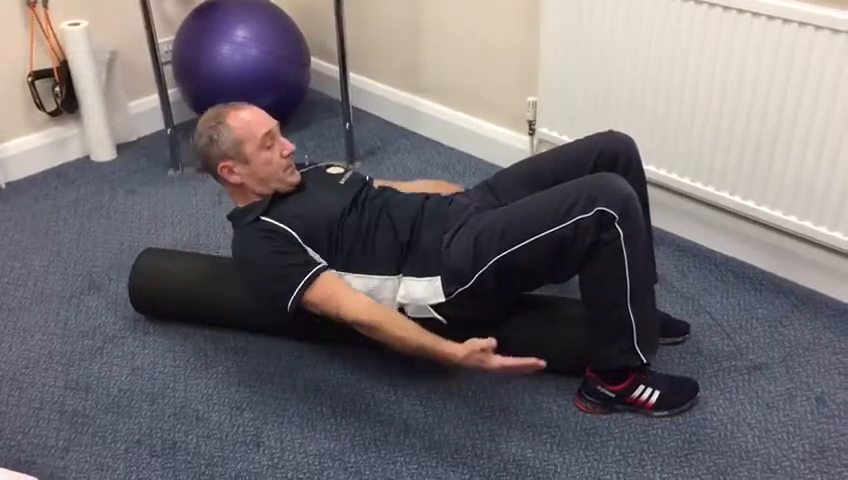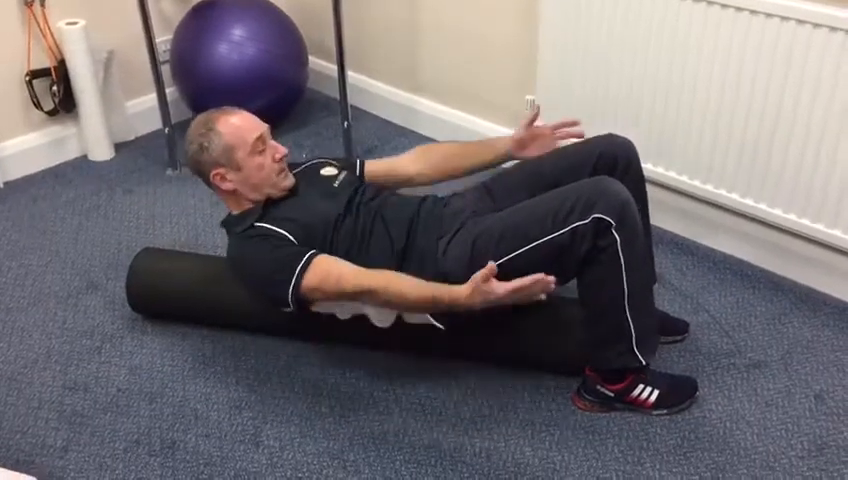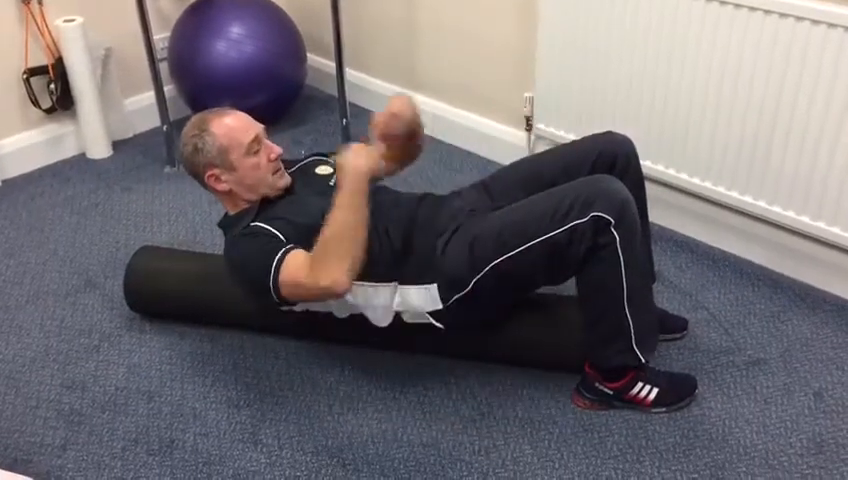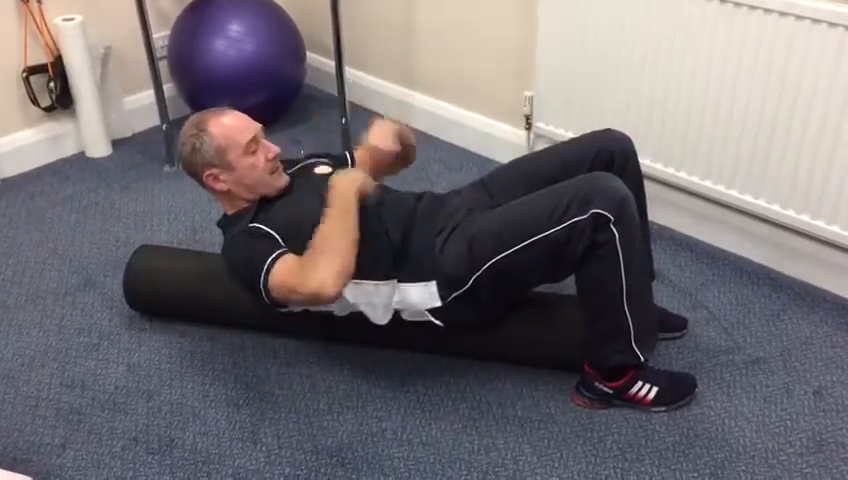
dt=0.5s
person 1, frame 1
left shoulder: (309, 175)
right shoulder: (260, 242)
right elbow: (352, 309)
left wrist: (521, 201)
right wrist: (453, 354)
left hip: (456, 215)
right hip: (454, 270)
left knee: (613, 150)
right knee: (610, 202)
left ankle: (630, 309)
right ankle: (616, 378)
person 1, frame 2
left shoulder: (303, 174)
right shoulder: (256, 247)
left elbow: (411, 166)
right elbow: (359, 285)
left wrist: (511, 147)
right wrist: (464, 298)
left hip: (454, 215)
right hip: (450, 266)
left knee: (612, 153)
right knee: (607, 207)
left ankle: (628, 309)
right ankle: (617, 378)
person 1, frame 3
left shoulder: (295, 173)
right shoulder: (251, 244)
left elbow: (401, 155)
right elbow: (333, 277)
left wrist: (402, 115)
right wrist: (353, 177)
left hip: (452, 214)
right hip: (446, 276)
left knee: (611, 152)
right knee: (605, 205)
left ankle: (628, 307)
right ankle: (617, 375)
person 1, frame 4
left shoulder: (296, 170)
right shoulder: (248, 245)
left elbow: (404, 152)
right elbow: (322, 283)
left wrist: (385, 131)
right wrist: (344, 190)
left hip: (450, 212)
right hip: (446, 274)
left knee: (610, 148)
right knee: (605, 202)
left ankle: (627, 309)
right ankle: (615, 374)
